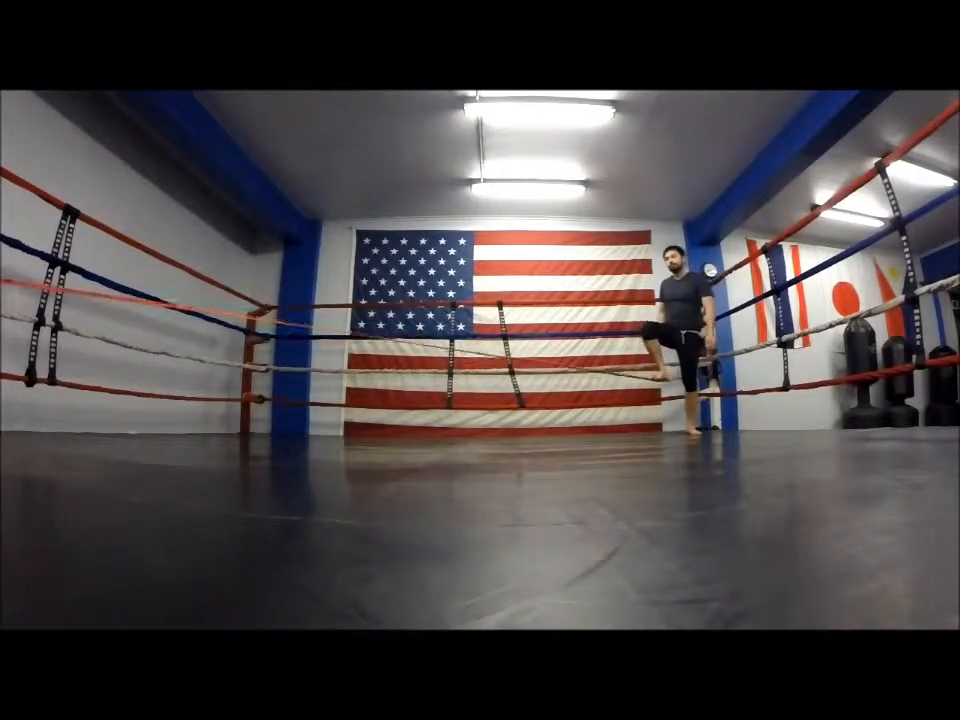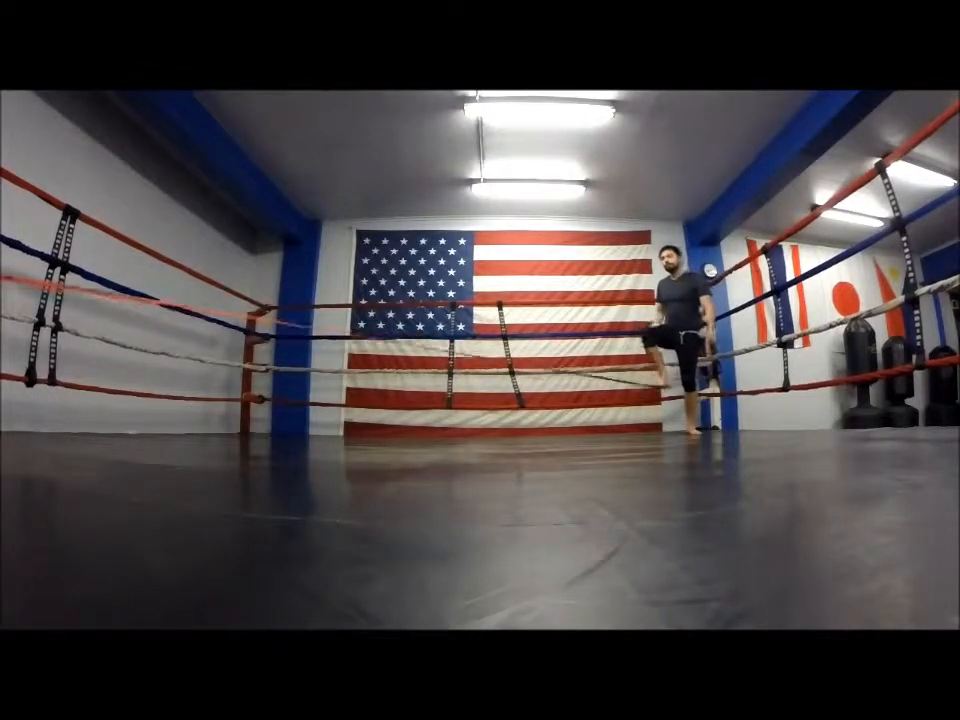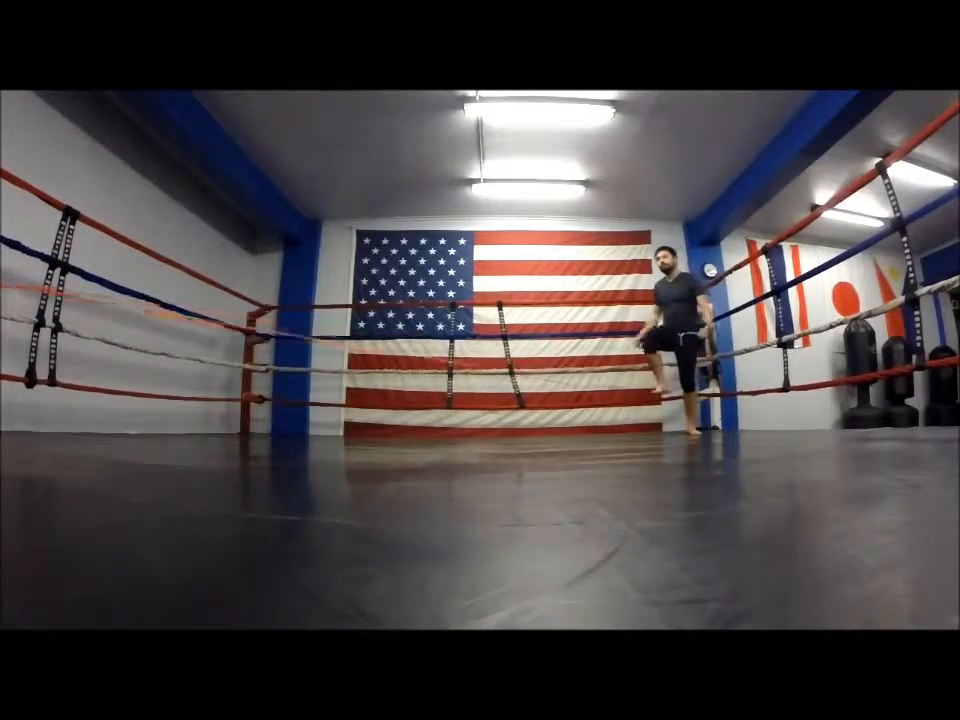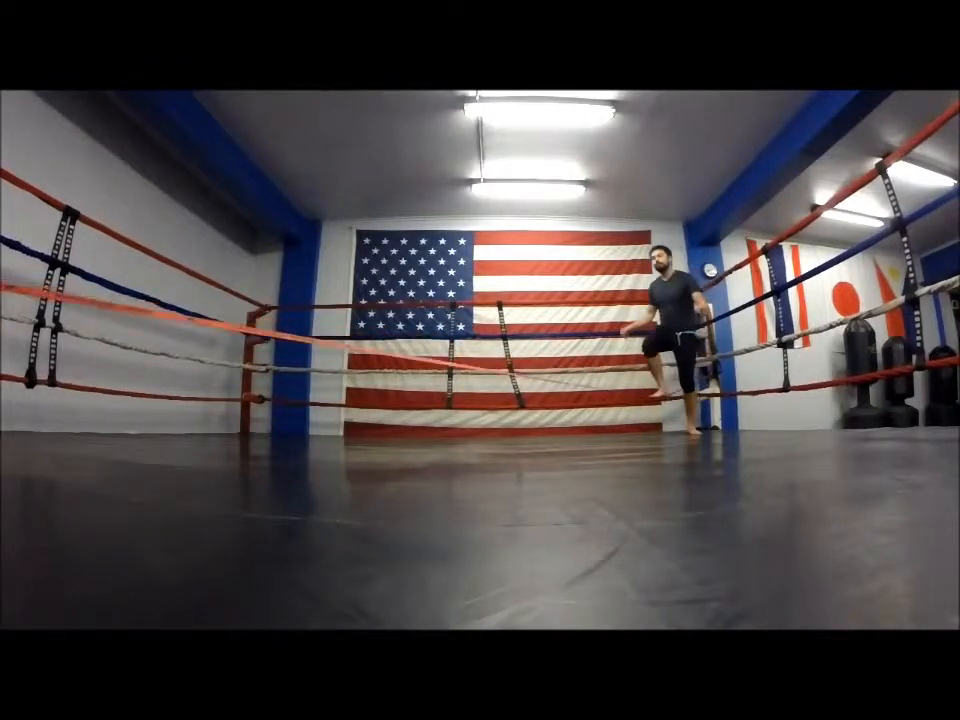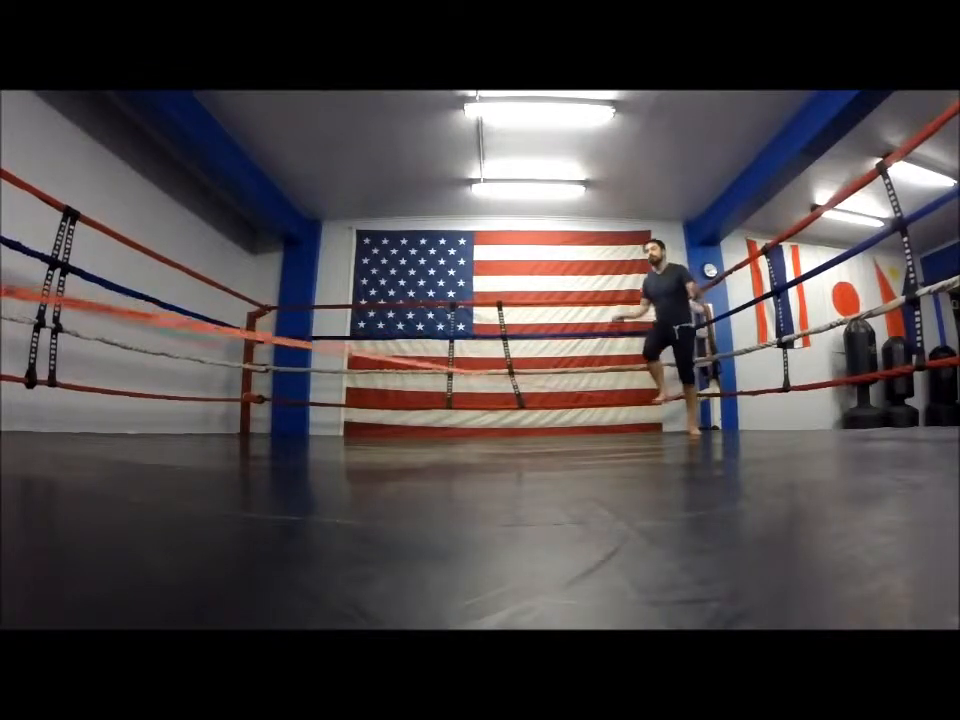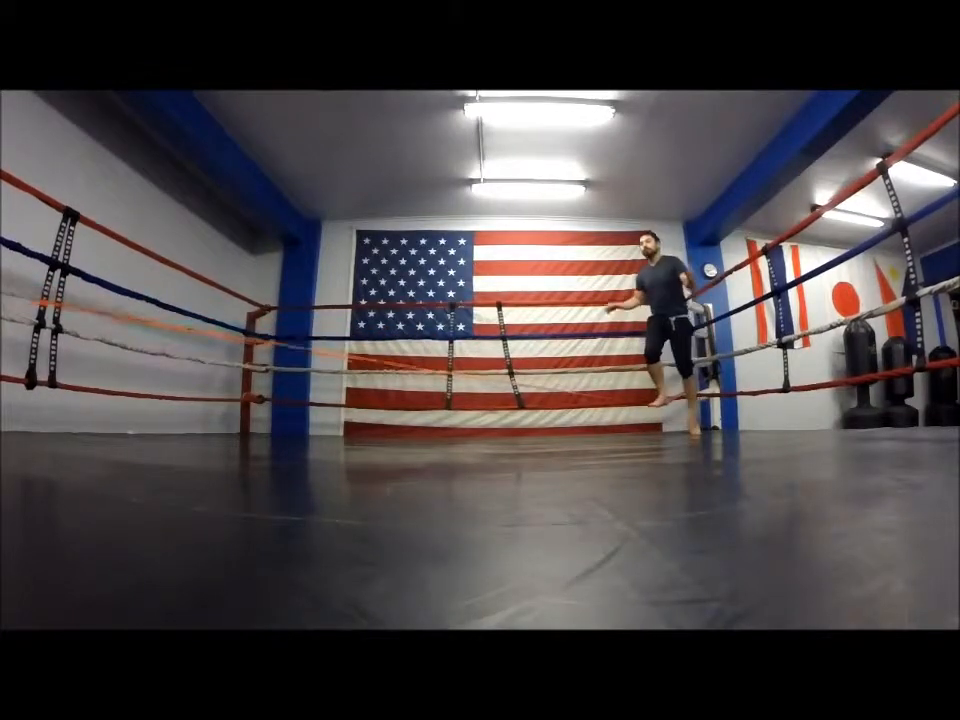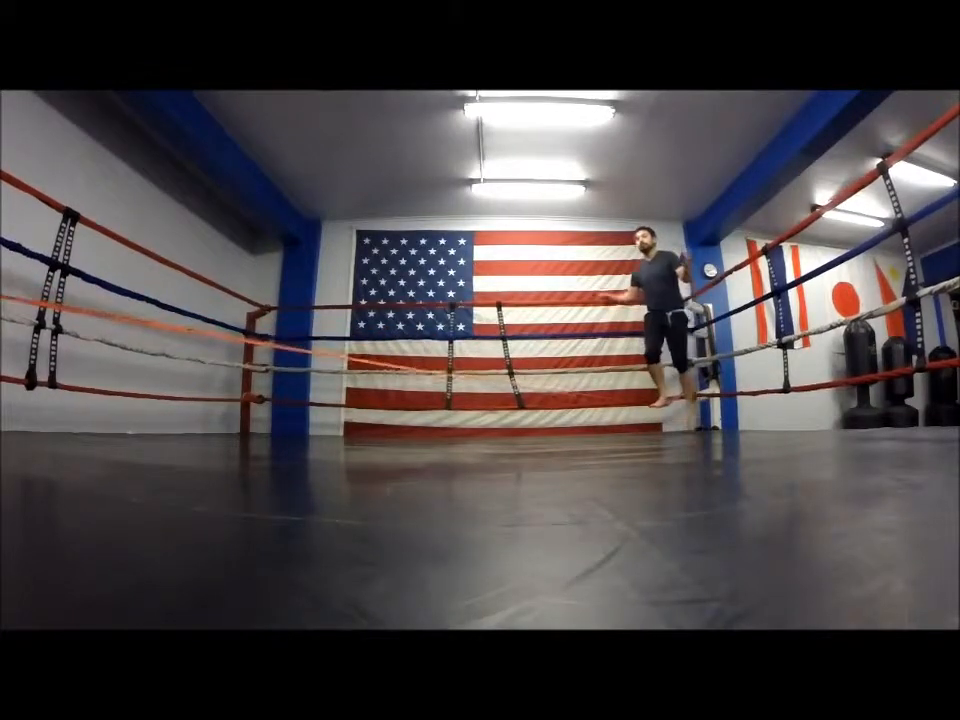
dt=0.1s
person 1, frame 1
left shoulder: (697, 280)
right shoulder: (665, 284)
left elbow: (708, 308)
left wrist: (710, 333)
right wrist: (658, 334)
left hip: (690, 334)
right hip: (671, 330)
left knee: (690, 380)
right knee: (647, 328)
left ankle: (691, 425)
right ankle: (663, 370)
person 1, frame 2
left shoulder: (694, 279)
right shoulder: (662, 284)
left elbow: (707, 306)
left wrist: (710, 327)
right wrist: (652, 330)
left hip: (689, 334)
right hip: (669, 330)
left knee: (689, 380)
right knee: (650, 335)
left ankle: (691, 425)
right ankle: (663, 377)
person 1, frame 3
left shoulder: (689, 280)
right shoulder: (659, 286)
left elbow: (704, 305)
left wrist: (708, 321)
right wrist: (643, 333)
left hip: (688, 335)
right hip: (668, 333)
left knee: (688, 381)
right knee: (649, 341)
left ankle: (691, 425)
right ankle: (661, 383)
person 1, frame 4
left shoulder: (685, 279)
right shoulder: (654, 287)
left elbow: (700, 301)
right elbow: (650, 314)
left wrist: (704, 309)
right wrist: (633, 327)
left hip: (686, 334)
right hip: (665, 331)
left knee: (686, 380)
right knee: (649, 345)
left ankle: (691, 425)
right ankle: (662, 387)
person 1, frame 5
left shoulder: (679, 271)
right shoulder: (648, 280)
left elbow: (695, 293)
right elbow: (643, 307)
left wrist: (696, 294)
right wrist: (625, 316)
left hip: (683, 327)
right hip: (662, 325)
left knee: (686, 373)
right knee: (650, 351)
left ankle: (692, 424)
right ankle: (663, 390)
person 1, frame 6
left shoulder: (672, 262)
right shoulder: (642, 273)
left elbow: (689, 286)
right elbow: (636, 299)
left wrist: (689, 279)
right wrist: (617, 305)
left hip: (679, 319)
right hip: (658, 319)
left knee: (685, 366)
right knee: (650, 353)
left ankle: (693, 419)
right ankle: (662, 393)
person 1, frame 7
left shoulder: (669, 257)
right shoulder: (639, 269)
left elbow: (686, 278)
right elbow: (631, 296)
left wrist: (686, 268)
right wrist: (611, 297)
left hip: (675, 314)
right hip: (654, 315)
left knee: (680, 361)
right knee: (651, 355)
left ankle: (691, 406)
right ankle: (663, 395)
